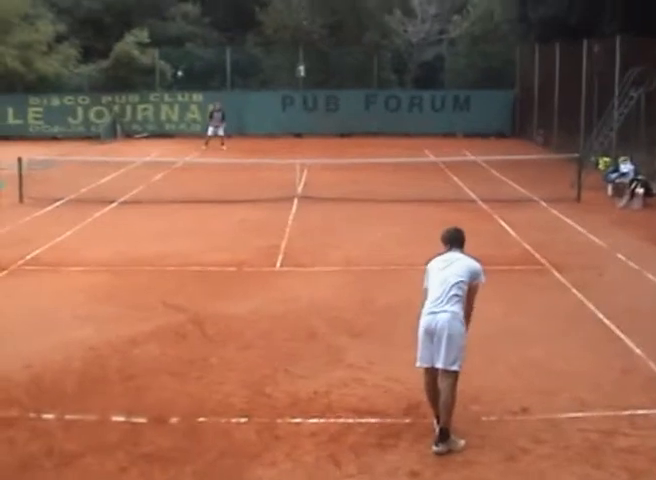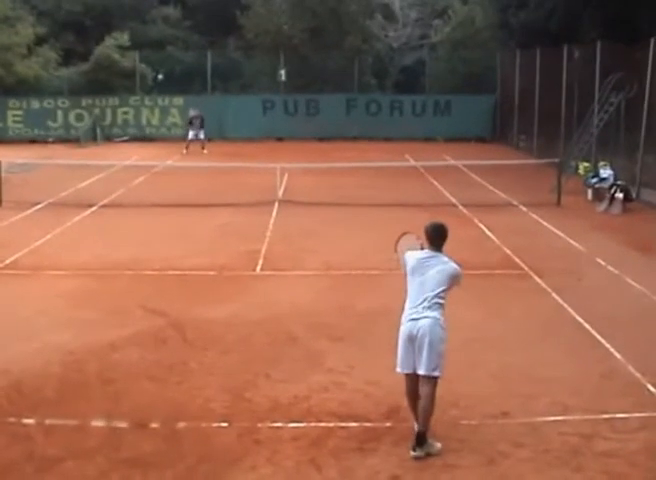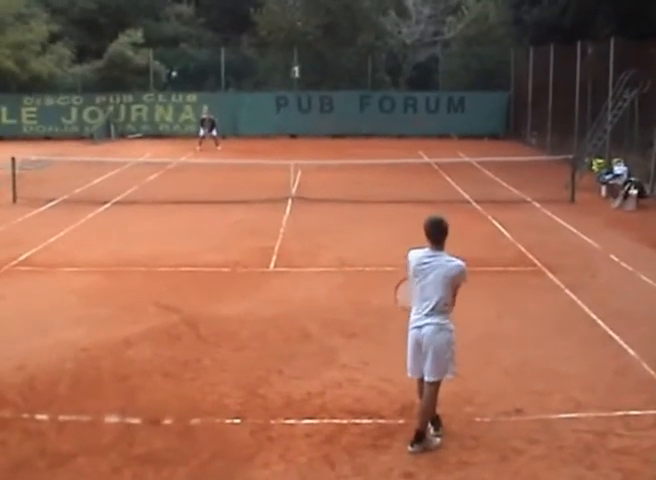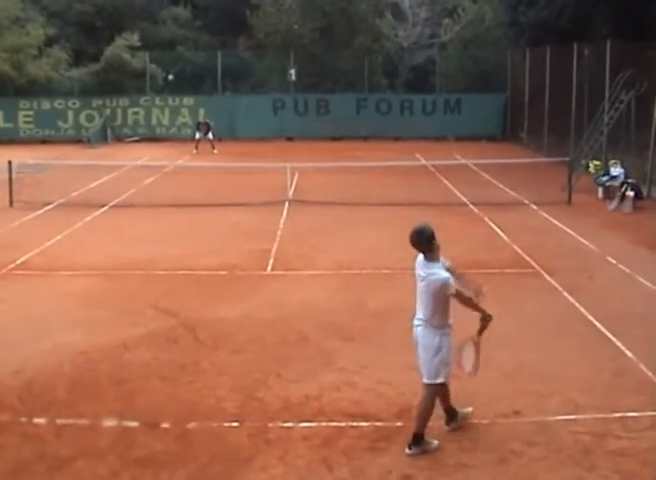
dt=1s
person 1, frame 1
left shoulder: (433, 264)
right shoulder: (473, 267)
right elbow: (469, 305)
right wrist: (464, 329)
left hip: (428, 317)
right hip: (451, 319)
left knee: (430, 374)
right knee: (448, 378)
left ankle: (439, 421)
right ankle: (443, 438)
person 1, frame 2
left shoulder: (410, 257)
right shoulder: (453, 269)
left hip: (409, 322)
right hip: (431, 325)
left knee: (411, 379)
right knee: (427, 383)
left ankle: (420, 425)
right ankle: (421, 442)
person 1, frame 3
left shoulder: (413, 257)
right shoulder: (457, 267)
right elbow: (452, 297)
left hip: (416, 326)
right hip: (439, 329)
left knee: (423, 381)
right knee: (431, 385)
left ankle: (433, 420)
right ankle: (419, 439)
person 1, frame 4
left shoulder: (423, 259)
right shoulder: (439, 278)
right elbow: (463, 298)
left wrist: (461, 277)
right wrist: (484, 314)
left hip: (426, 328)
right hip: (433, 333)
left knee: (440, 377)
right knee: (432, 387)
left ankle: (452, 415)
right ankle: (416, 442)
